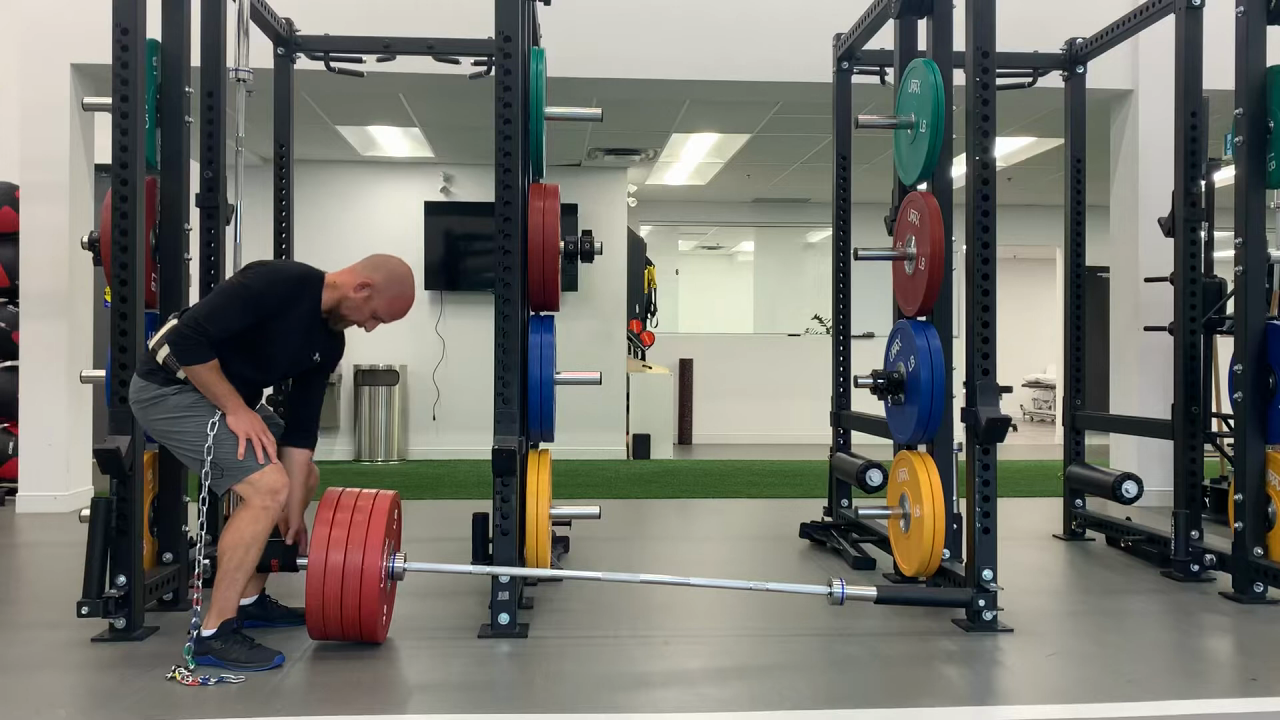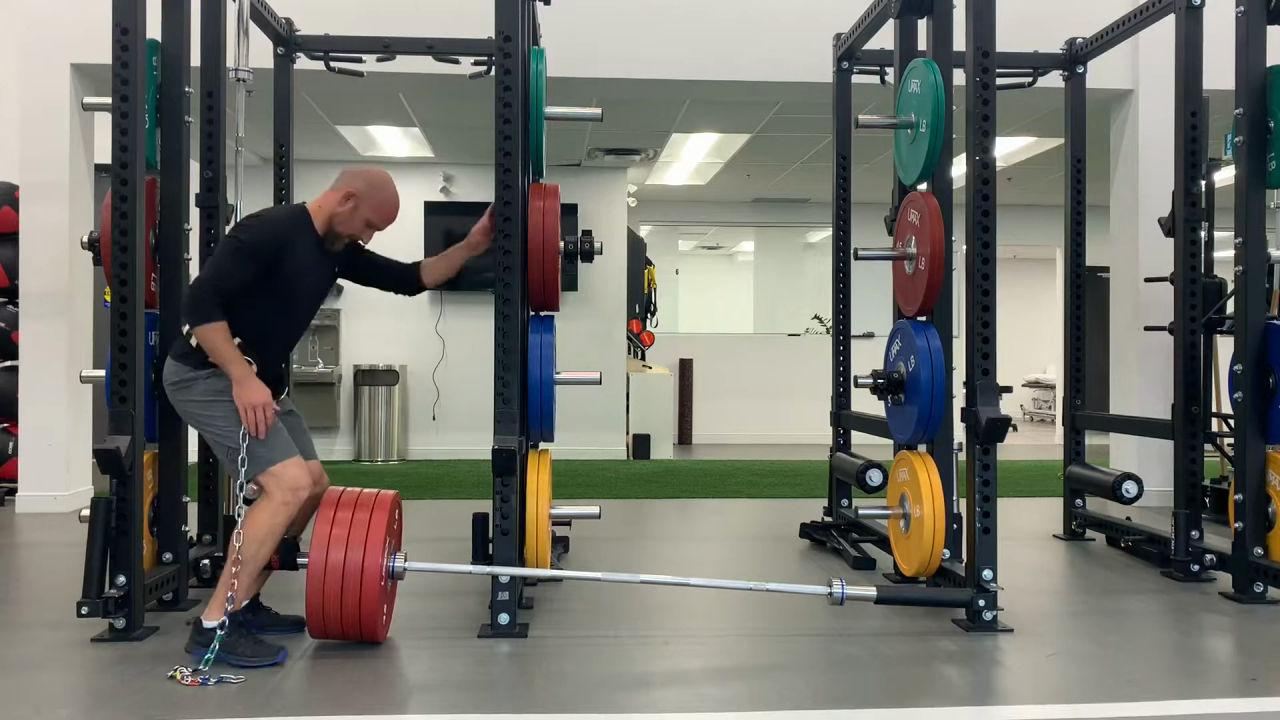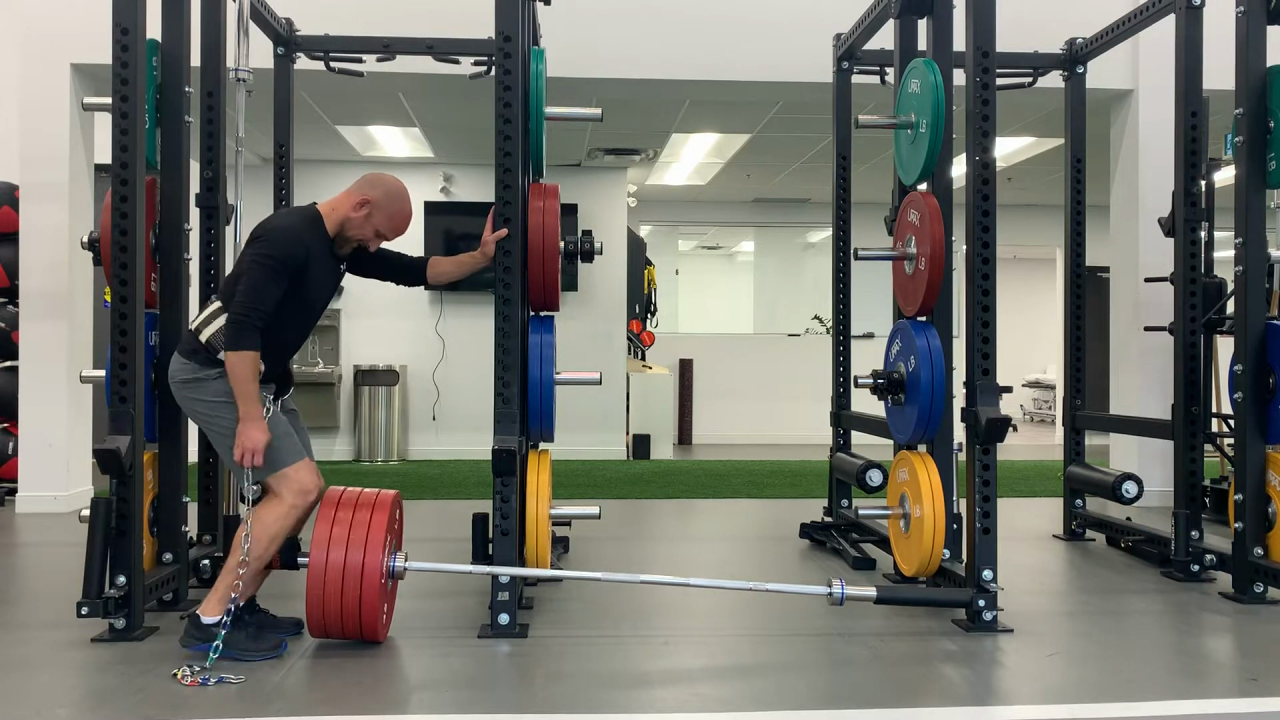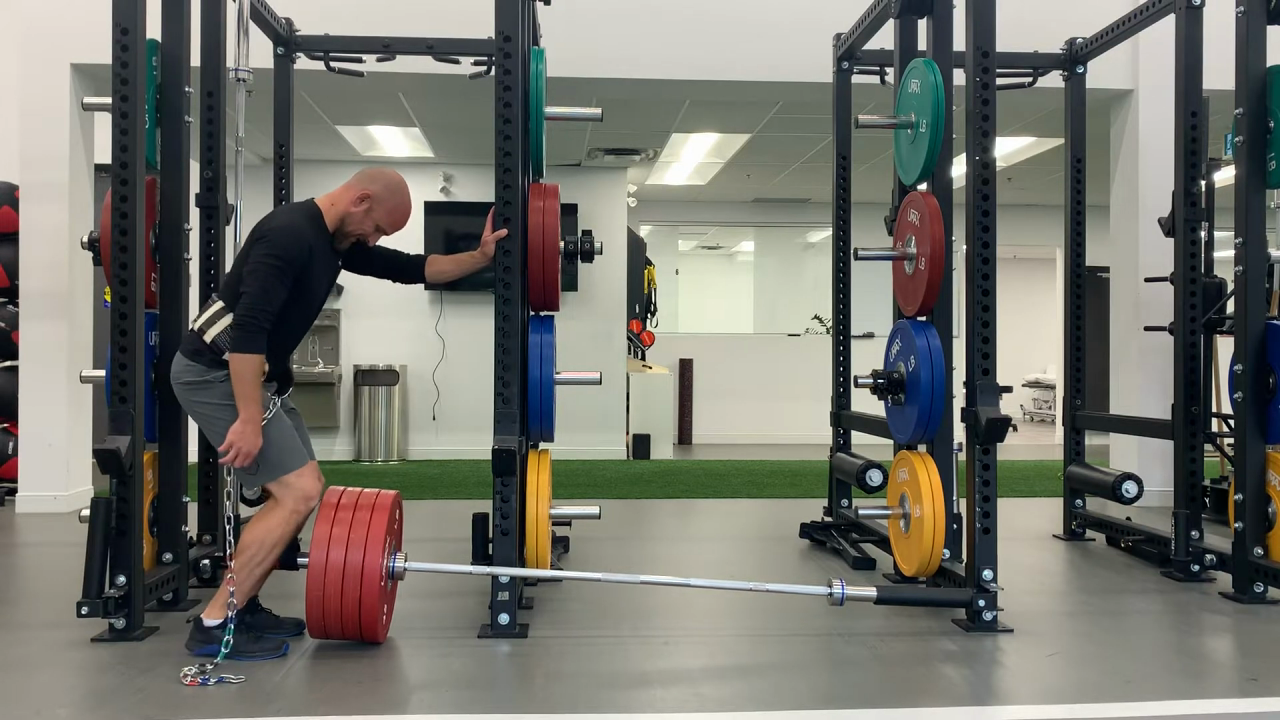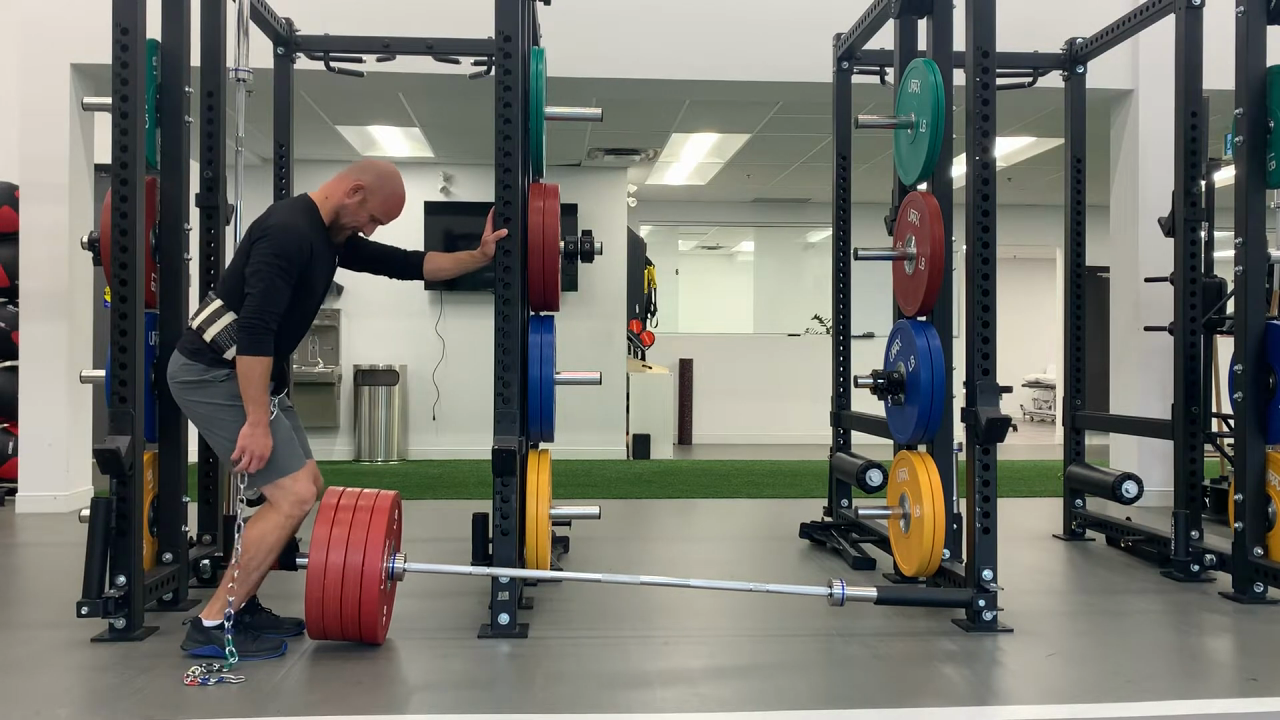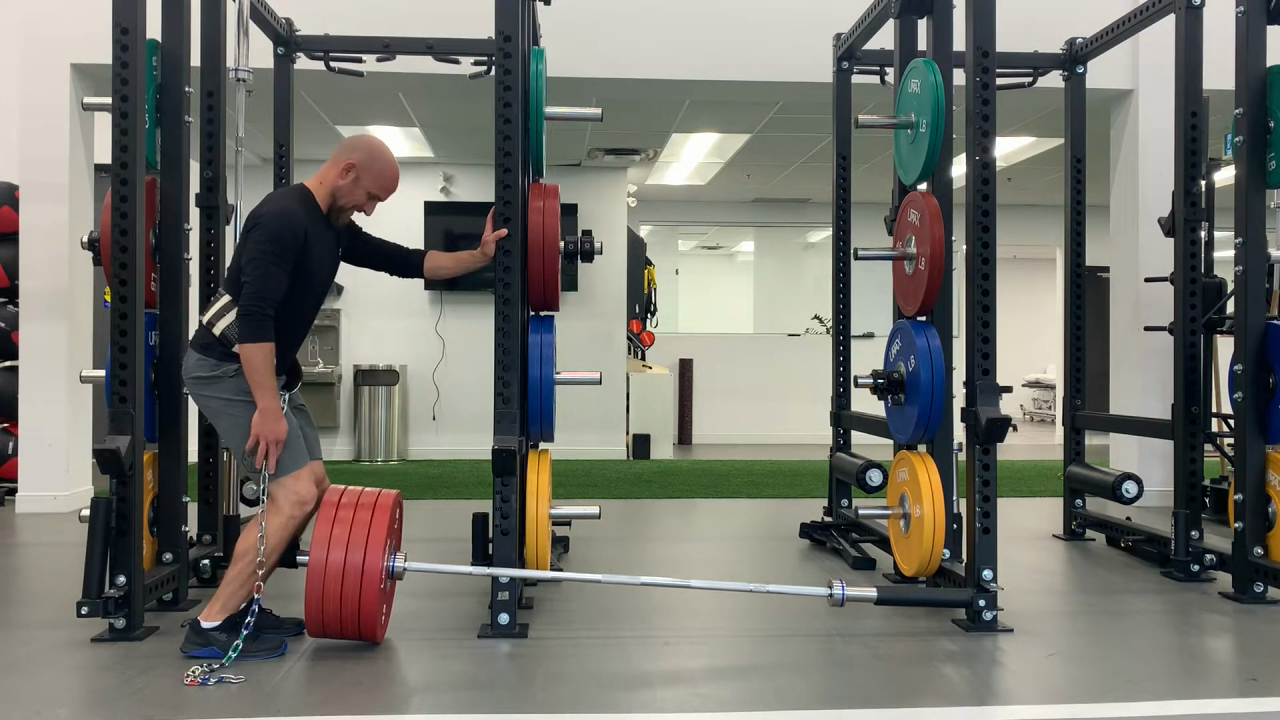
dt=0.7s
person 1, frame 1
left shoulder: (328, 341)
right shoulder: (277, 283)
left elbow: (302, 423)
right elbow: (188, 337)
left wrist: (293, 510)
right wrist: (237, 410)
right hip: (168, 388)
left knee: (303, 477)
right knee: (267, 487)
left ankle: (249, 600)
right ankle: (214, 633)
person 1, frame 2
left shoulder: (335, 249)
right shoulder: (271, 230)
left elbow: (406, 279)
right elbow: (201, 301)
left wrist: (469, 249)
right wrist: (241, 378)
left hip: (257, 380)
right hip: (208, 376)
left knee: (311, 488)
right knee: (289, 486)
left ankle: (241, 606)
right ankle: (212, 623)
person 1, frame 3
left shoulder: (340, 245)
right shoulder: (287, 235)
left elbow: (412, 272)
right elbow: (242, 325)
left wrist: (480, 258)
right wrist: (251, 418)
left hip: (256, 374)
right hip: (212, 371)
left knee: (306, 490)
right knee: (298, 487)
left ankle: (239, 605)
right ankle: (211, 619)
person 1, frame 4
left shoulder: (334, 239)
right shoulder: (289, 233)
left elbow: (407, 269)
right elbow: (248, 327)
left wrist: (479, 257)
right wrist: (250, 420)
left hip: (249, 372)
right hip: (215, 371)
left knee: (304, 490)
right knee: (299, 493)
left ankle: (240, 607)
right ankle: (213, 623)
person 1, frame 5
left shoulder: (329, 235)
right shoulder: (289, 230)
left elbow: (403, 264)
right elbow: (255, 328)
left wrist: (478, 257)
right wrist: (258, 423)
left hip: (246, 371)
right hip: (213, 372)
left knee: (306, 488)
right knee: (294, 496)
left ankle: (239, 606)
right ankle: (212, 624)
person 1, frame 6
left shoulder: (333, 229)
right shoulder: (283, 218)
left elbow: (404, 262)
right elbow: (254, 316)
left wrist: (478, 257)
right wrist: (269, 409)
left hip: (265, 369)
right hip: (227, 368)
left knee: (312, 490)
right knee: (295, 496)
left ankle: (238, 607)
right ankle: (210, 626)
